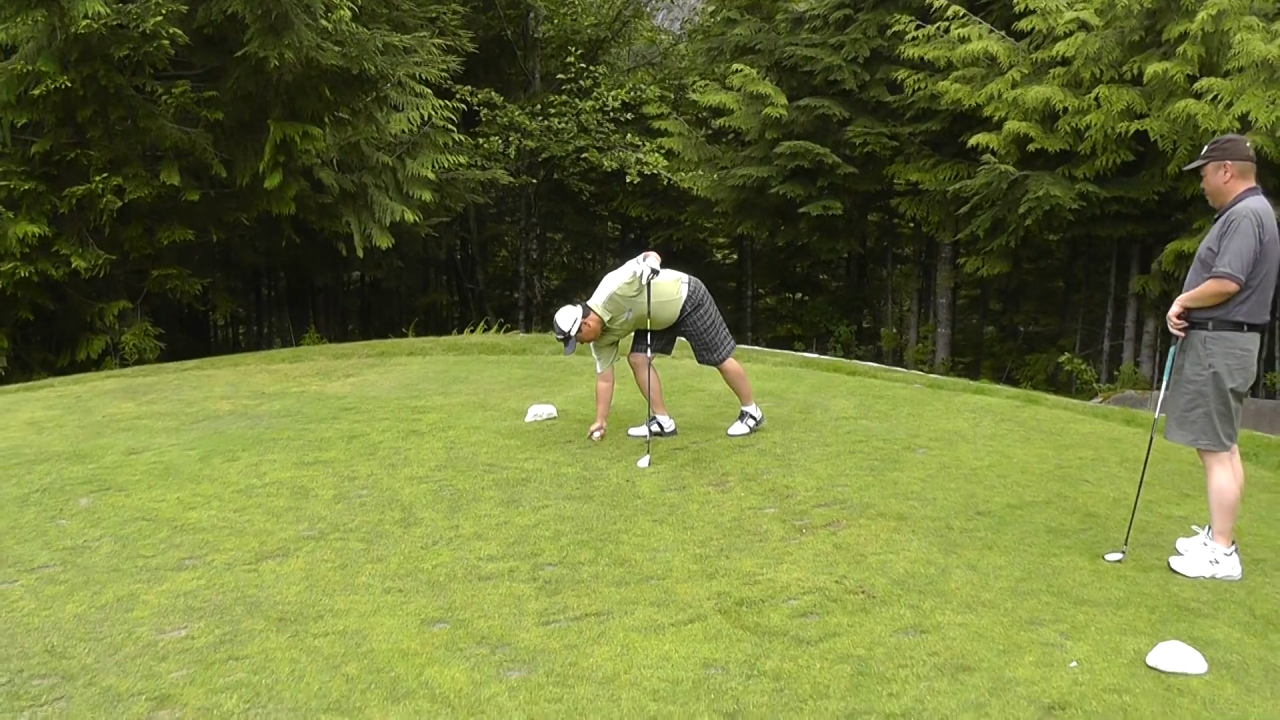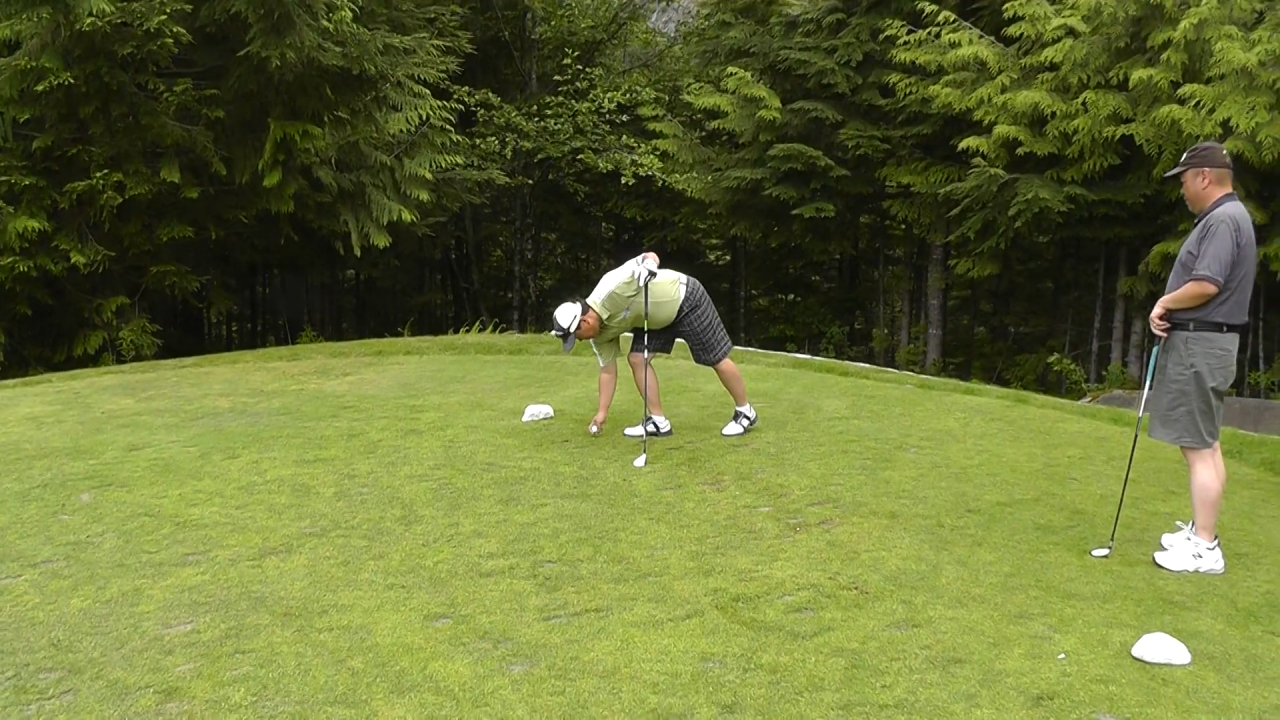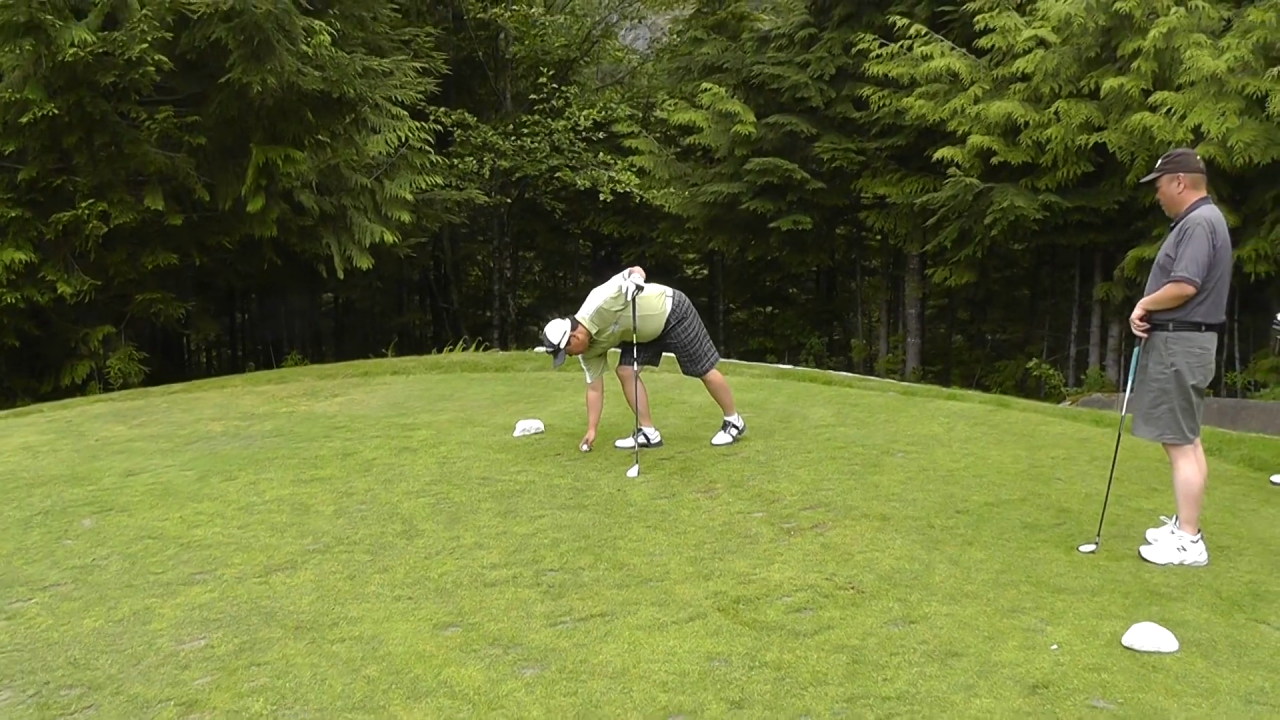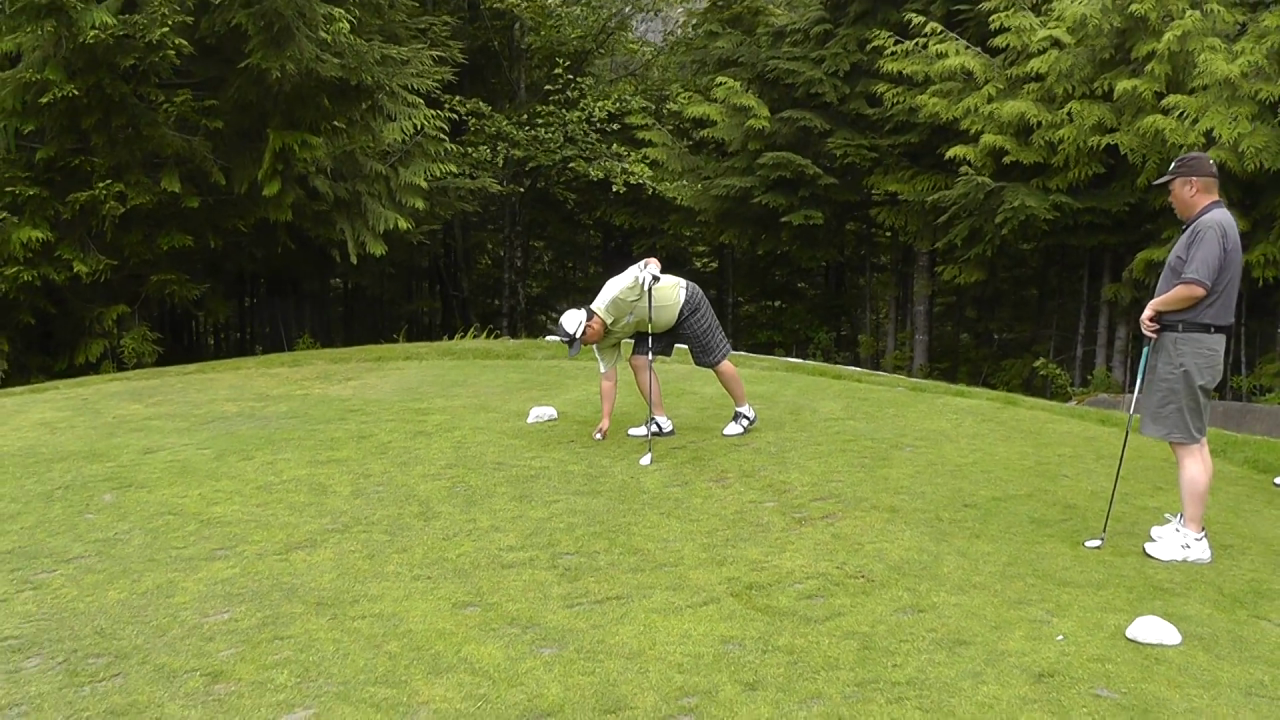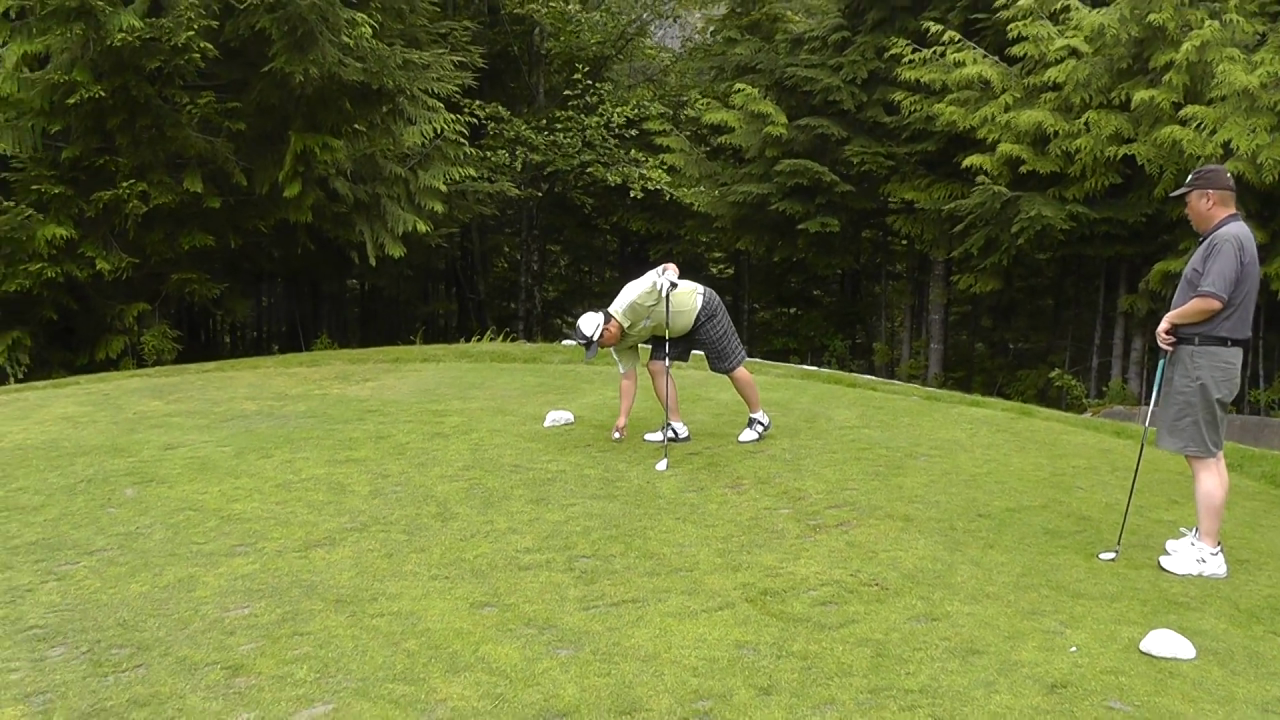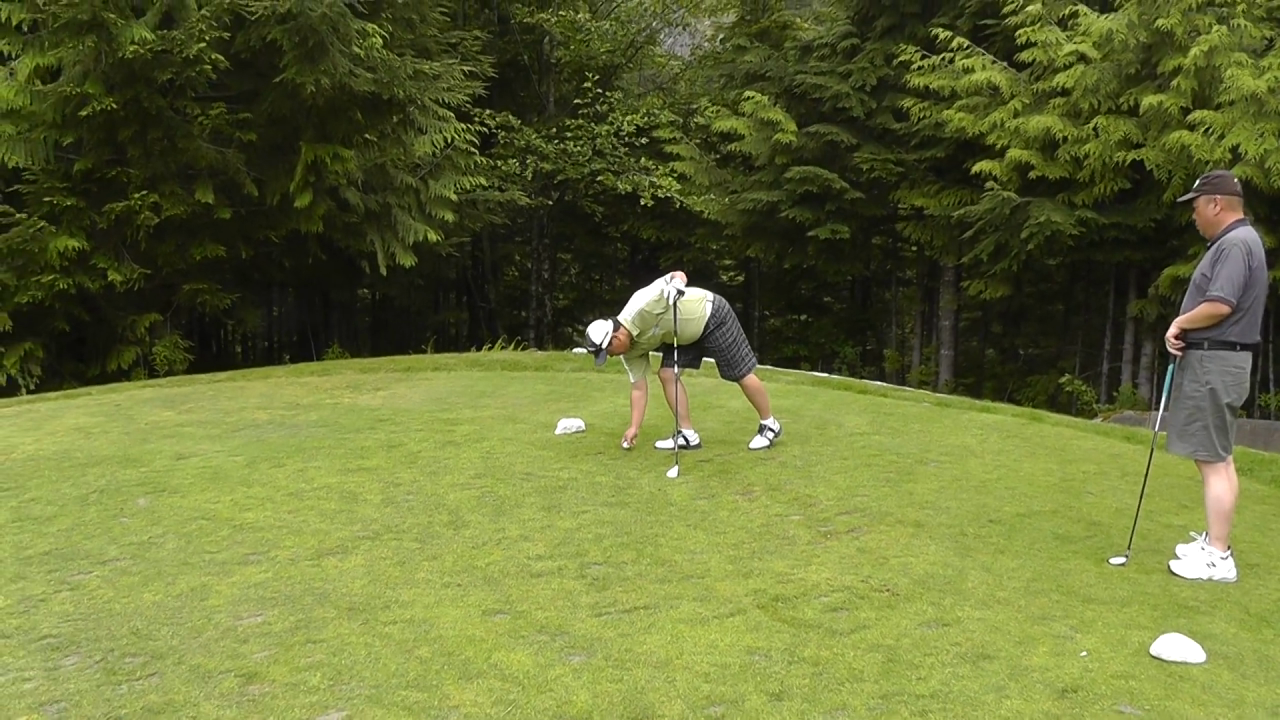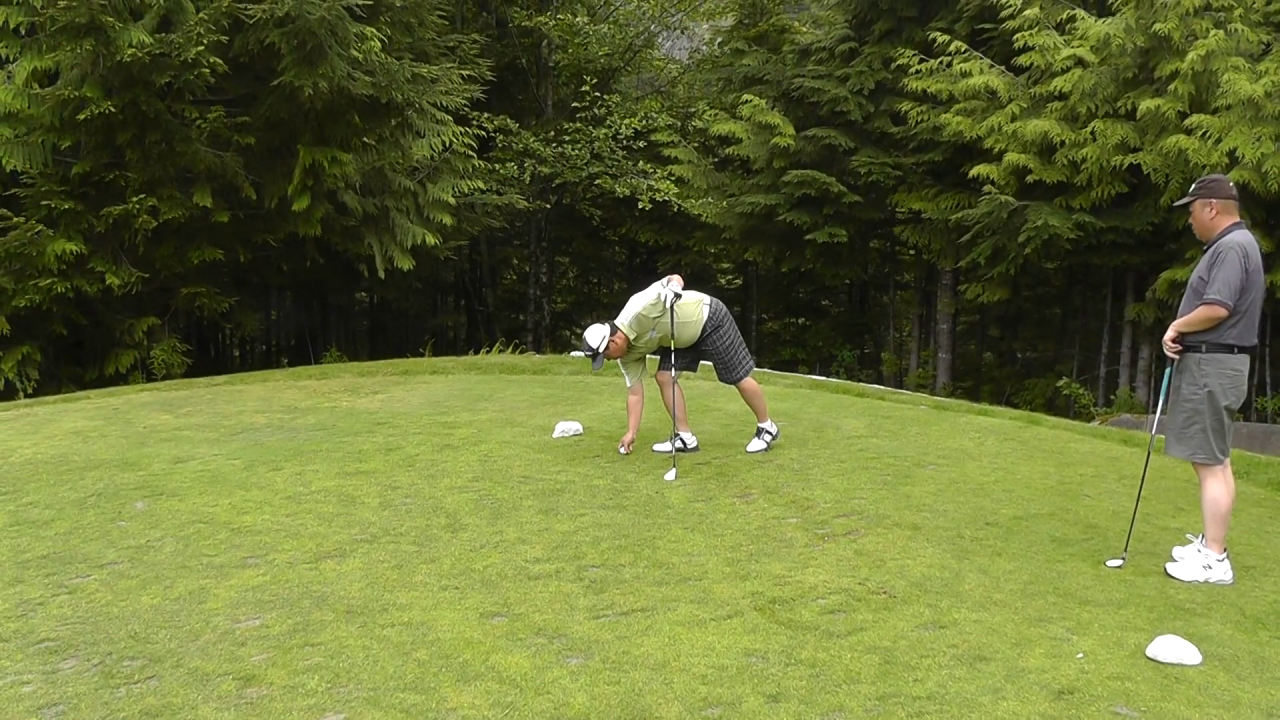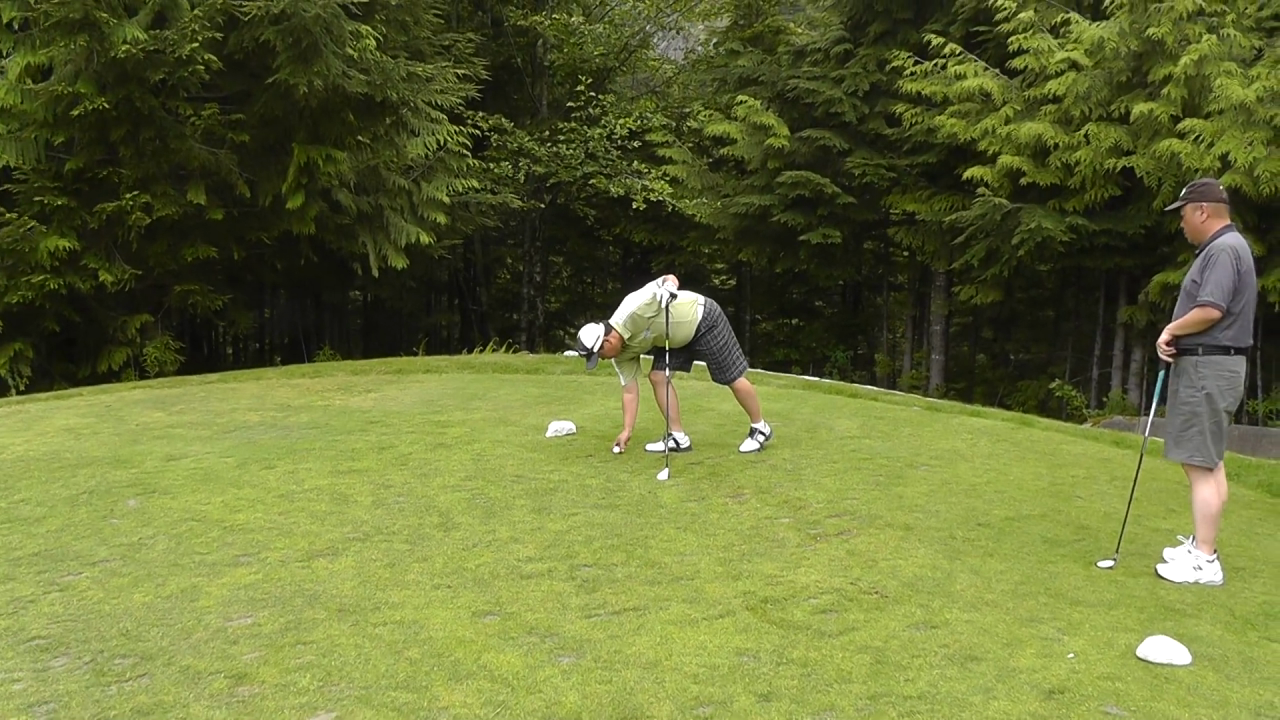
dt=0.3s
person 1, frame 1
right shoulder: (1242, 213)
left elbow: (1227, 282)
left wrist: (1183, 302)
right wrist: (1187, 308)
left hip: (1219, 343)
right hip: (1217, 339)
left knee: (1216, 449)
right knee: (1223, 446)
left ankle: (1222, 552)
right ankle: (1217, 536)
person 1, frame 2
left shoulder: (1223, 219)
right shoulder: (1222, 217)
left elbow: (1206, 285)
left wrist: (1164, 303)
right wrist: (1170, 310)
left hip: (1200, 343)
right hip: (1200, 340)
left knee: (1198, 446)
right knee: (1204, 444)
left ankle: (1205, 548)
right ankle: (1201, 532)
person 1, frame 3
left shoulder: (1198, 222)
right shoulder: (1197, 221)
left elbow: (1184, 286)
left wrist: (1144, 305)
right wrist: (1149, 311)
left hip: (1179, 343)
right hip: (1179, 340)
left knee: (1181, 443)
right knee: (1186, 439)
left ankle: (1189, 541)
right ankle: (1185, 526)
person 1, frame 4
left shoulder: (1210, 225)
right shoulder: (1208, 224)
left elbow: (1194, 288)
left wrist: (1154, 306)
right wrist: (1160, 312)
left hip: (1188, 344)
right hip: (1188, 341)
left knee: (1187, 442)
right knee: (1192, 439)
left ankle: (1192, 538)
right ankle: (1189, 524)
person 1, frame 5
left shoulder: (1227, 238)
right shoulder: (1225, 237)
left elbow: (1211, 301)
left wrist: (1170, 319)
right wrist: (1176, 326)
left hip: (1205, 357)
right hip: (1205, 354)
left knee: (1203, 456)
right knee: (1209, 453)
left ankle: (1208, 553)
right ankle: (1204, 538)
person 1, frame 6
left shoulder: (1235, 243)
right shoulder: (1233, 241)
left elbow: (1219, 305)
left wrist: (1179, 323)
right wrist: (1185, 330)
left hip: (1213, 361)
right hip: (1215, 359)
left knee: (1212, 459)
right knee: (1218, 457)
left ankle: (1218, 557)
right ankle: (1214, 542)
person 1, frame 7
left shoulder: (1232, 246)
right shoulder: (1229, 245)
left elbow: (1217, 308)
left wrist: (1176, 327)
right wrist: (1182, 333)
left hip: (1211, 364)
right hip: (1213, 361)
left knee: (1209, 463)
right knee: (1216, 459)
left ankle: (1214, 559)
right ankle: (1210, 544)
person 1, frame 8
left shoulder: (1224, 248)
right shoulder: (1221, 248)
left elbow: (1210, 310)
left wrist: (1170, 330)
right wrist: (1176, 336)
left hip: (1207, 367)
right hip: (1208, 365)
left knee: (1201, 465)
right knee: (1209, 462)
left ankle: (1204, 560)
right ankle: (1201, 545)
person 2, frame 1
left shoulder: (613, 290)
right shoulder: (603, 337)
left elbow: (651, 255)
right elbow: (605, 377)
left wrist: (651, 261)
right wrist: (601, 420)
left hip: (688, 299)
left knee: (720, 358)
right knee: (637, 359)
left ankle: (751, 412)
right ankle: (662, 421)
person 2, frame 2
left shoulder: (612, 289)
right shoulder: (602, 332)
left elbow: (651, 256)
right elbow: (608, 370)
left wrist: (649, 264)
right wrist: (602, 412)
left hip: (686, 298)
left knee: (717, 358)
right knee: (637, 359)
left ankle: (745, 412)
right ankle: (658, 421)
person 2, frame 3
left shoulder: (599, 305)
right shoulder: (591, 347)
left elbow: (636, 270)
right elbow: (595, 388)
left wrist: (635, 277)
right wrist: (591, 430)
left hip: (672, 312)
left knee: (704, 370)
right knee: (625, 372)
left ankle: (733, 422)
right ankle: (648, 433)
person 2, frame 4
left shoulder: (615, 296)
right shoulder: (605, 338)
left elbow: (652, 261)
right elbow: (608, 378)
left wrist: (652, 269)
right wrist: (606, 419)
left hip: (685, 303)
right hip: (657, 321)
left knee: (716, 360)
right knee: (638, 361)
left ankle: (744, 412)
right ankle: (661, 422)
person 2, frame 5
left shoulder: (633, 300)
right shoulder: (622, 340)
left elbow: (670, 267)
right elbow: (628, 377)
left wrist: (669, 275)
right wrist: (623, 417)
left hip: (702, 308)
left knee: (731, 367)
right knee: (656, 367)
left ankle: (759, 418)
right ankle: (676, 427)
person 2, frame 6
left shoulder: (641, 307)
right shoulder: (631, 349)
left elbow: (679, 275)
right elbow: (639, 387)
left wrist: (677, 283)
right wrist: (634, 427)
left hip: (711, 315)
left knee: (742, 374)
right knee: (667, 374)
left ankle: (769, 425)
right ankle: (687, 434)
person 2, frame 7
left shoulder: (638, 312)
right shoulder: (629, 352)
left elbow: (675, 278)
right elbow: (635, 392)
left wrist: (673, 285)
right wrist: (631, 432)
left hip: (709, 319)
left knee: (739, 377)
right knee: (664, 377)
left ankle: (767, 428)
right ankle: (685, 437)
person 2, frame 8
left shoulder: (633, 312)
right shoulder: (623, 352)
left elbow: (671, 278)
right elbow: (630, 390)
left wrist: (669, 286)
right wrist: (627, 429)
left hip: (703, 319)
left knee: (733, 378)
right knee: (657, 377)
left ankle: (760, 428)
right ankle: (678, 437)
